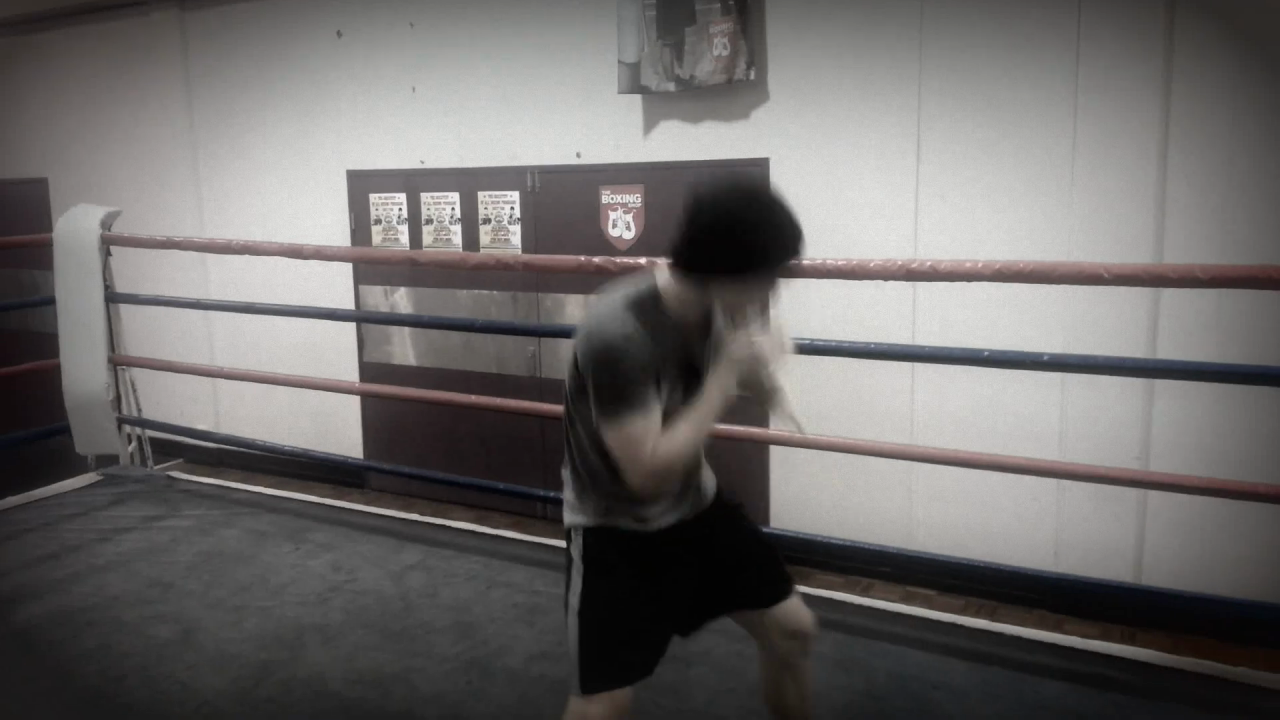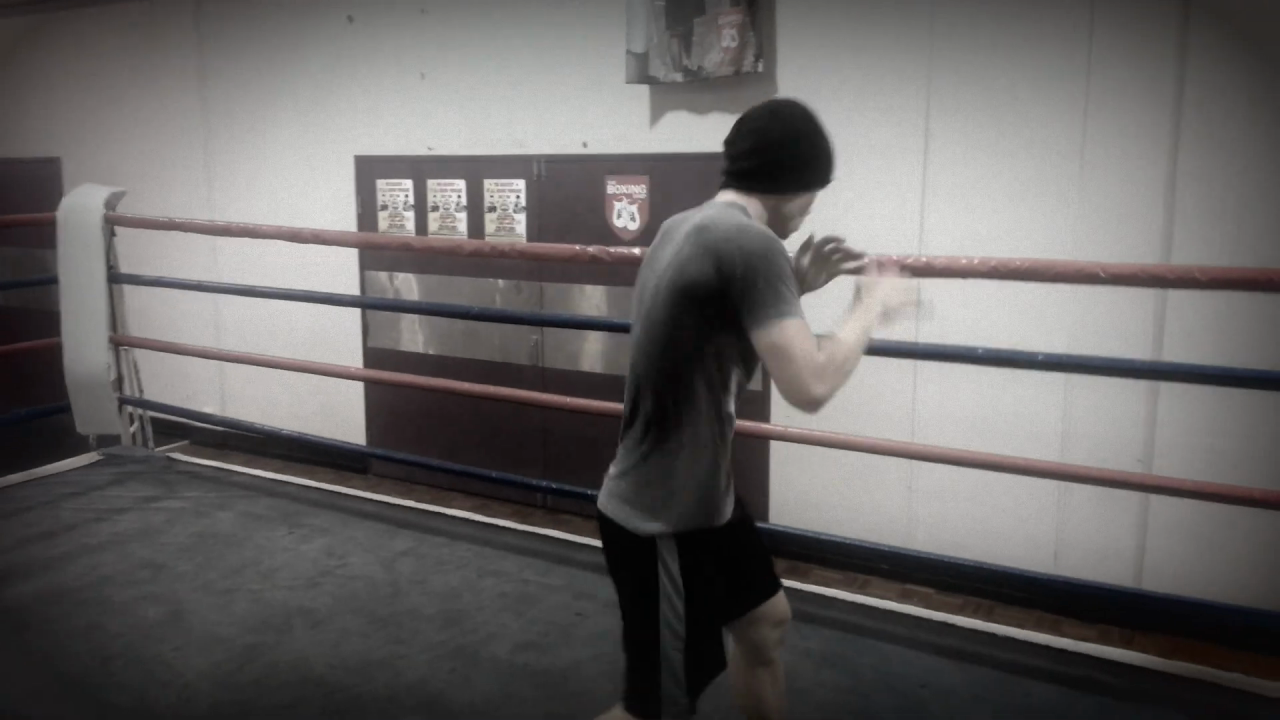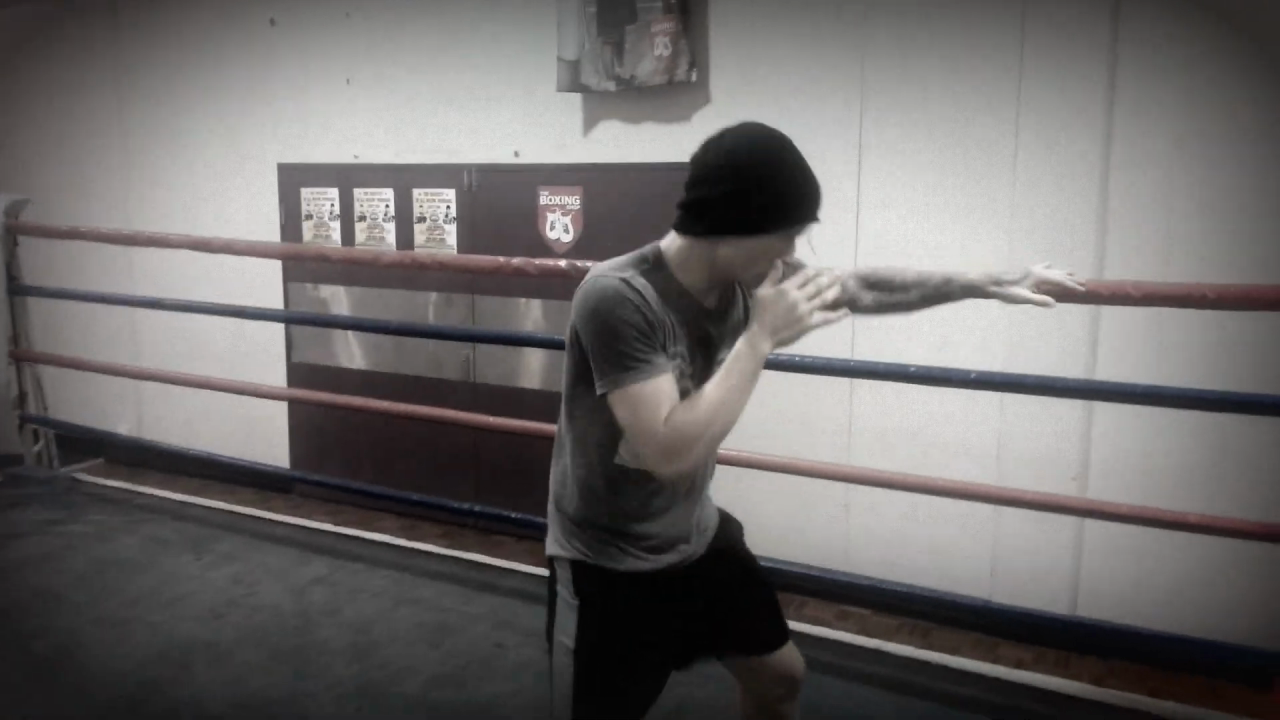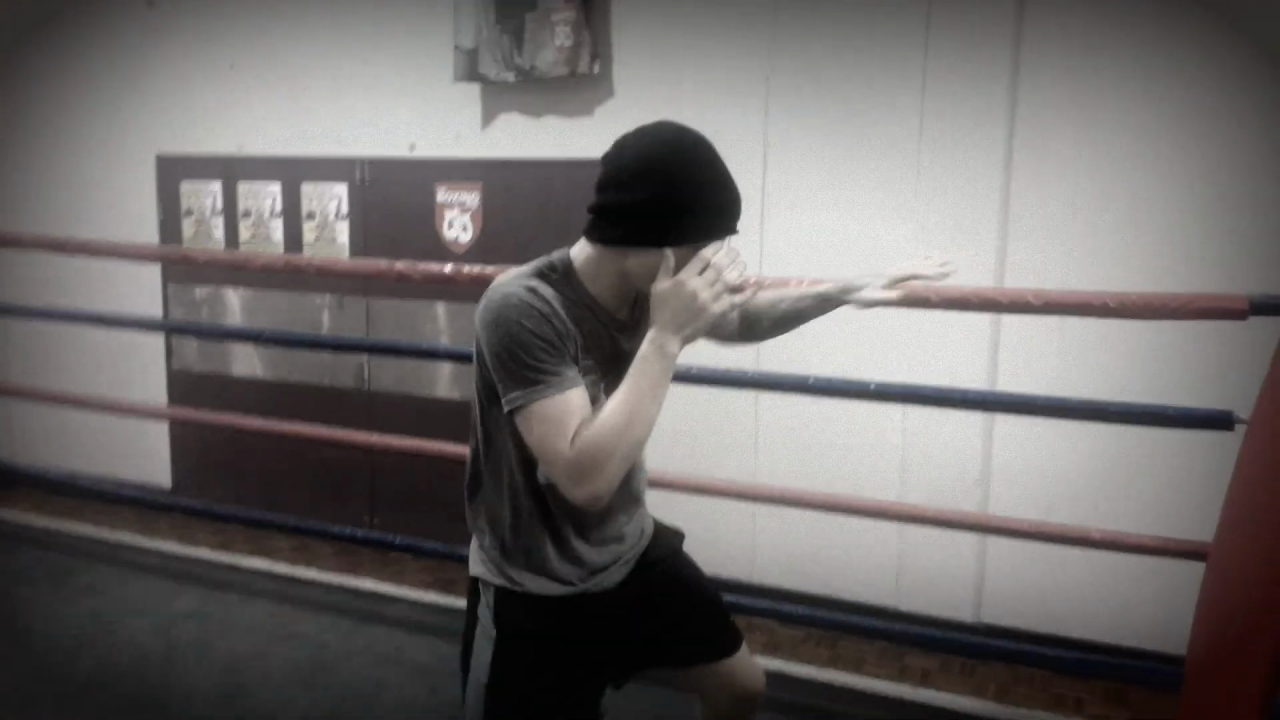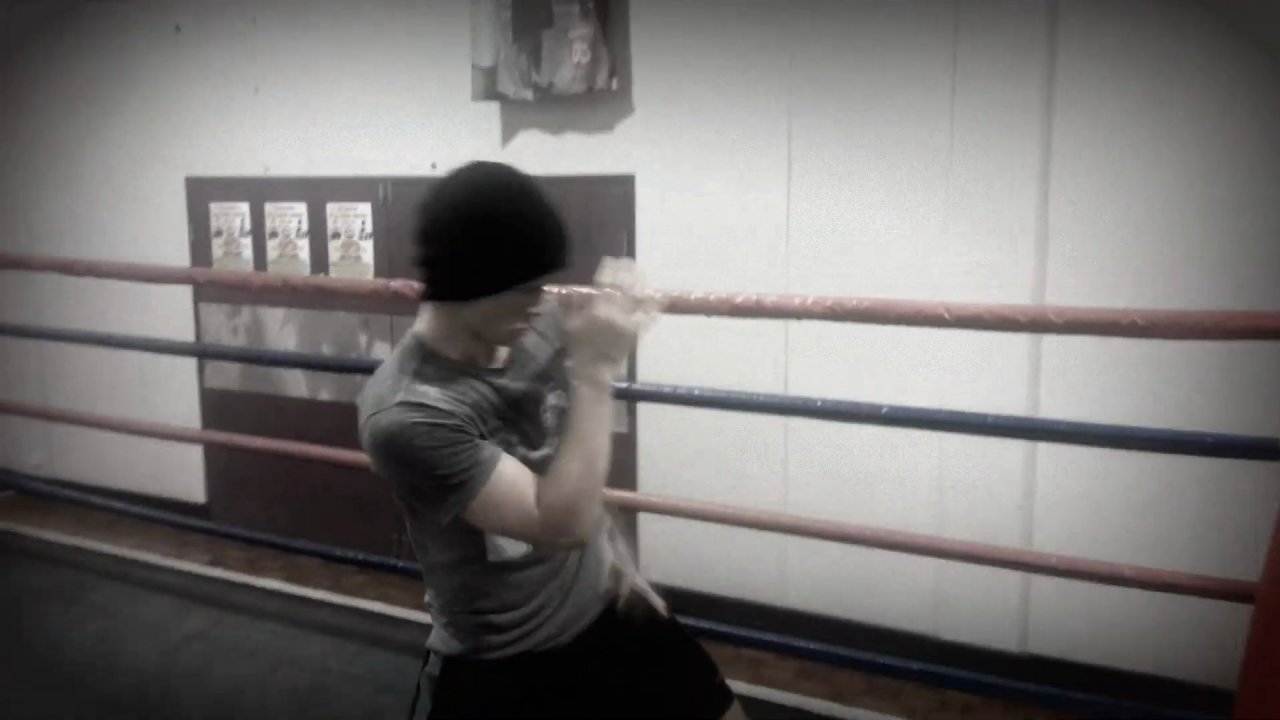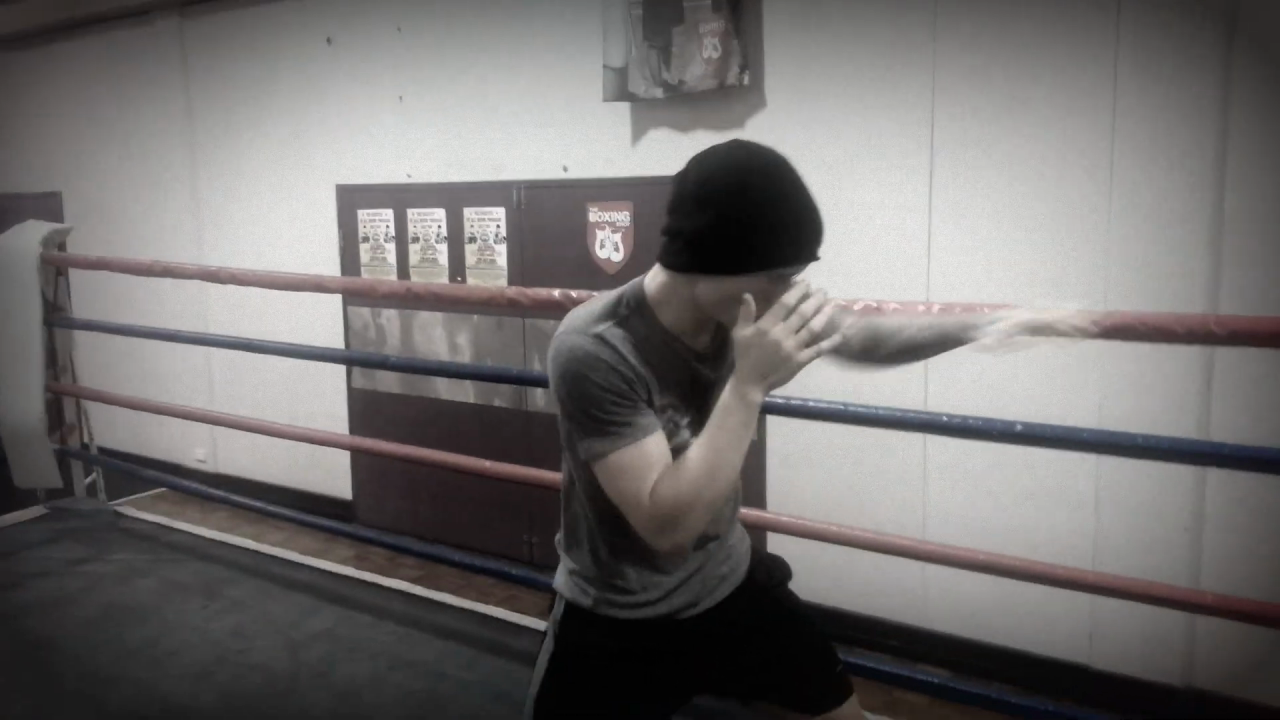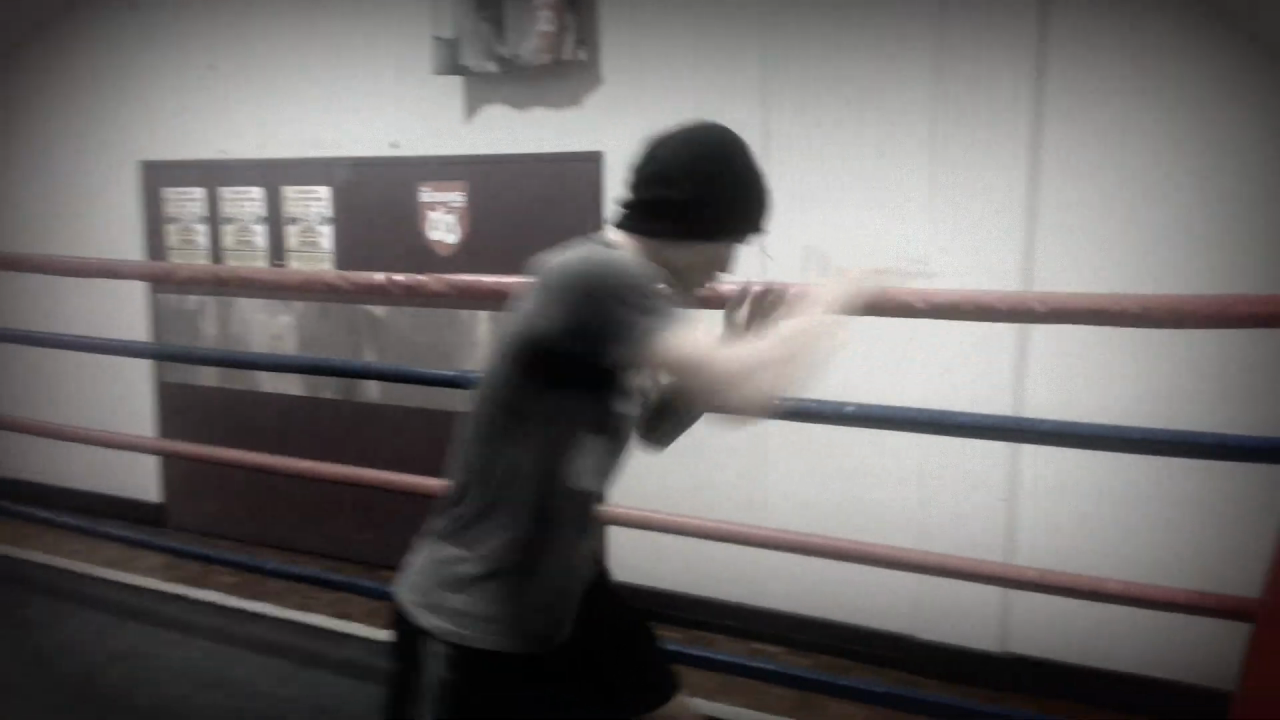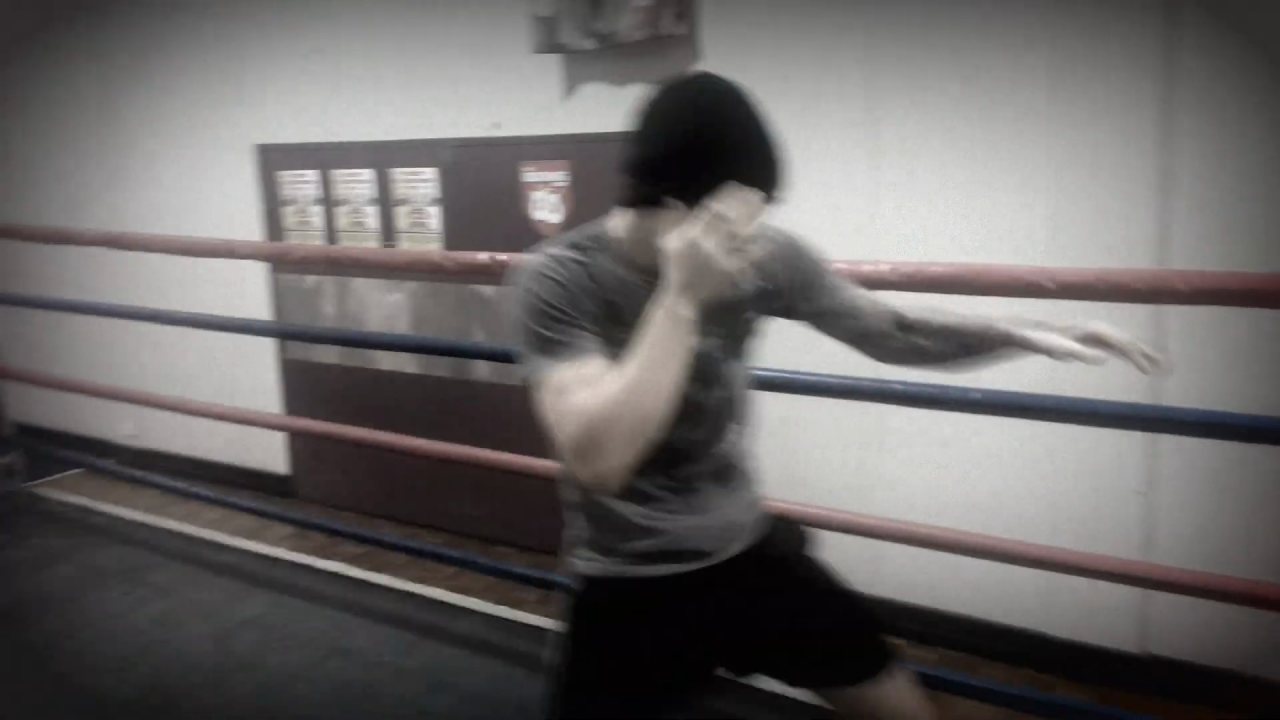
dt=0.5s
person 1, frame 1
left shoulder: (715, 305)
right shoulder: (618, 335)
right elbow: (648, 471)
left wrist: (755, 375)
right wrist: (729, 373)
left hip: (695, 506)
right hip: (618, 527)
left knee: (792, 628)
person 1, frame 2
left shoulder: (687, 229)
right shoulder: (747, 243)
right elbow: (810, 385)
left wrist: (796, 286)
right wrist: (870, 305)
left hip: (695, 497)
right hip: (665, 516)
left knee: (766, 623)
person 1, frame 3
left shoulder: (739, 279)
right shoulder: (617, 297)
left elbow: (862, 290)
right elbow: (672, 452)
left wrist: (989, 281)
right wrist: (762, 334)
left hip: (695, 537)
right hip: (606, 563)
person 1, frame 4
left shoulder: (661, 286)
right shoulder: (521, 309)
left elbow: (741, 322)
right elbow: (586, 476)
left wrist: (844, 292)
right wrist: (666, 335)
left hip: (629, 552)
right hip: (531, 590)
person 1, frame 5
left shoulder: (524, 333)
right shoulder: (405, 411)
right elbow: (561, 525)
left wrist: (615, 552)
right wrist: (596, 371)
left hip: (598, 604)
right hip: (496, 655)
person 1, frame 6
left shoulder: (756, 301)
right shoulder: (592, 350)
left elbow: (860, 338)
right elbow: (668, 524)
left wrist: (980, 326)
right wrist: (750, 383)
left hip: (726, 583)
right hip: (616, 617)
person 1, frame 7
left shoulder: (627, 291)
right shoulder: (598, 279)
left elbow: (657, 427)
right elbow: (745, 389)
left wrist: (737, 340)
right wrist: (824, 301)
left hip: (562, 591)
person 1, frame 8
left shoulder: (761, 257)
right shoulder: (559, 279)
left elbow: (892, 334)
right elbow: (596, 459)
left wrist: (1025, 335)
right wrist: (679, 297)
left hip: (741, 549)
right hip: (627, 586)
